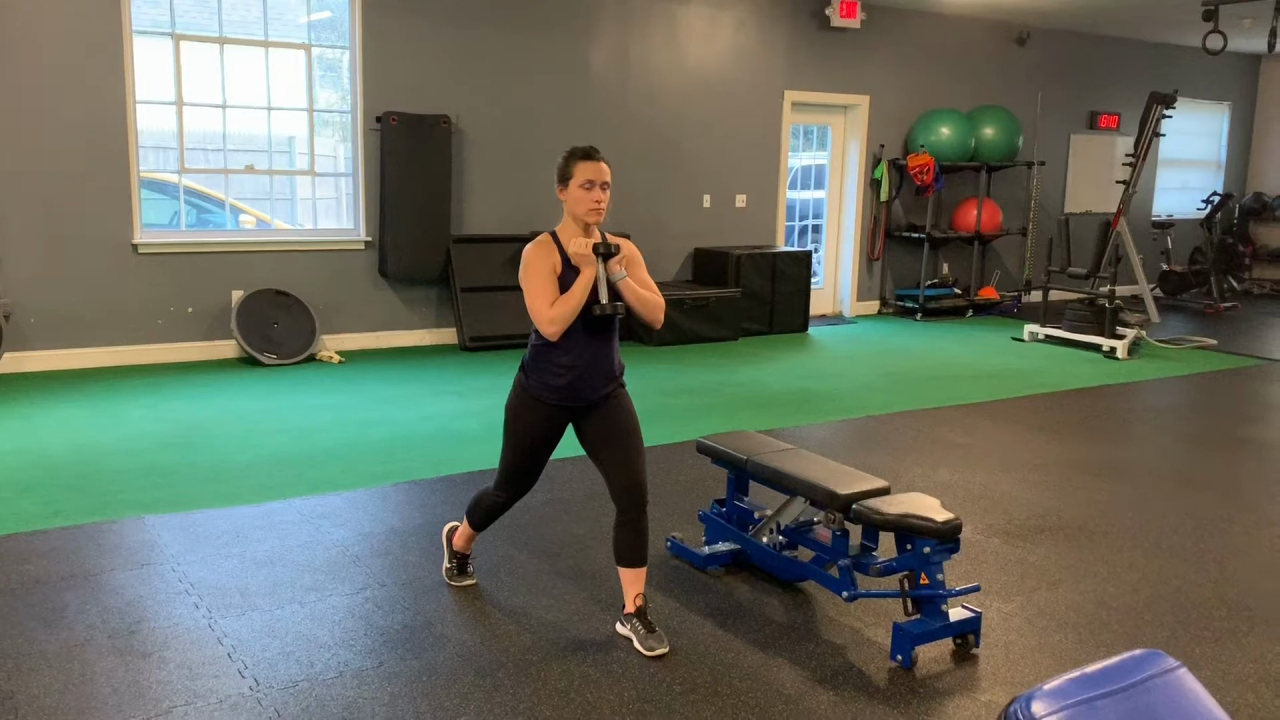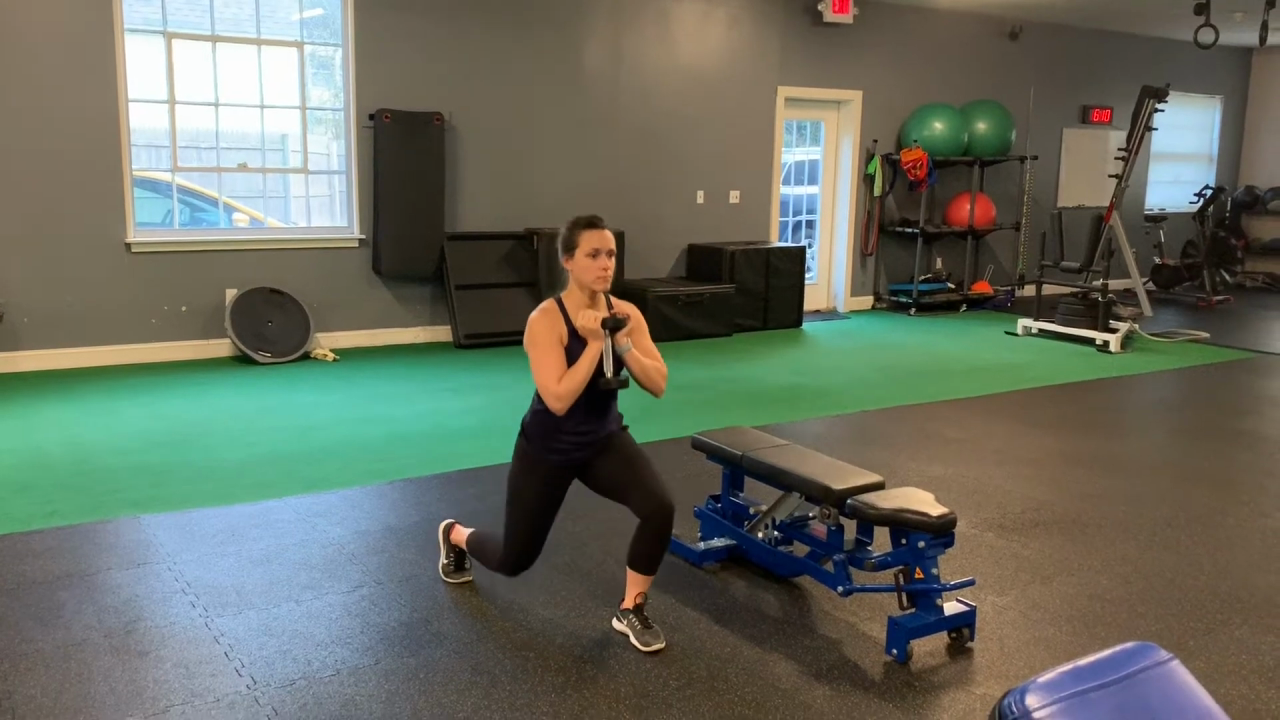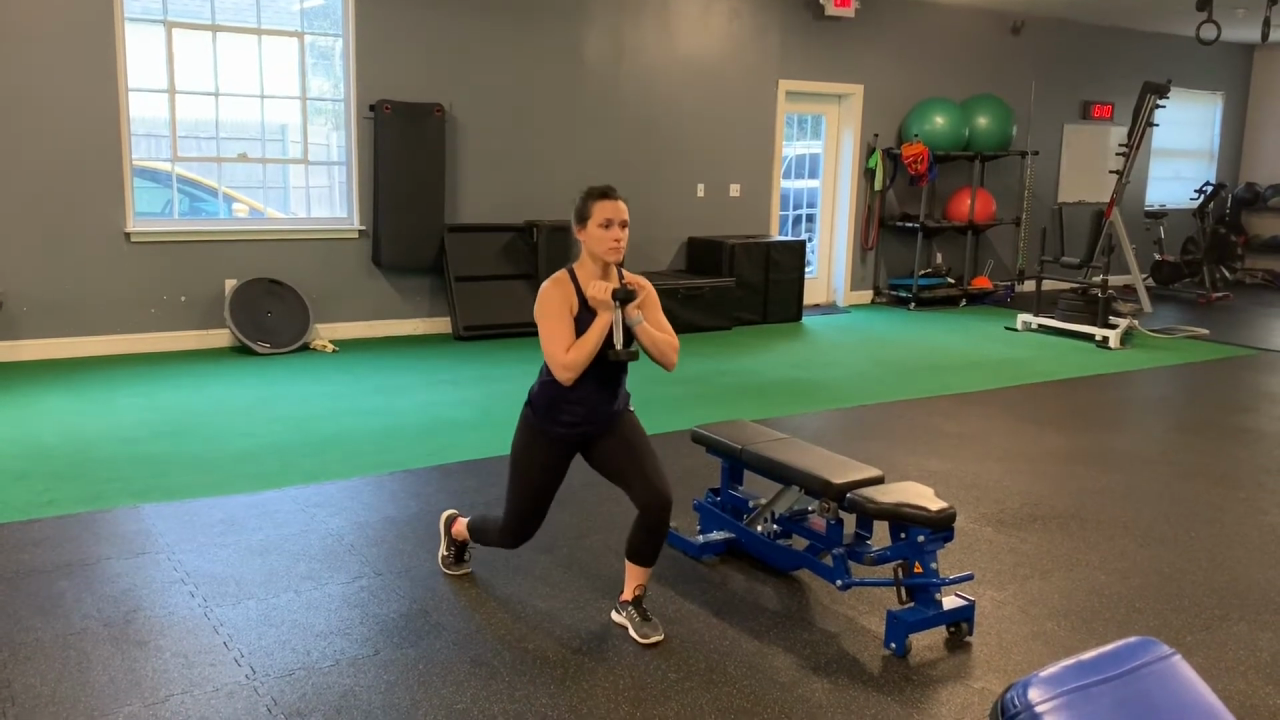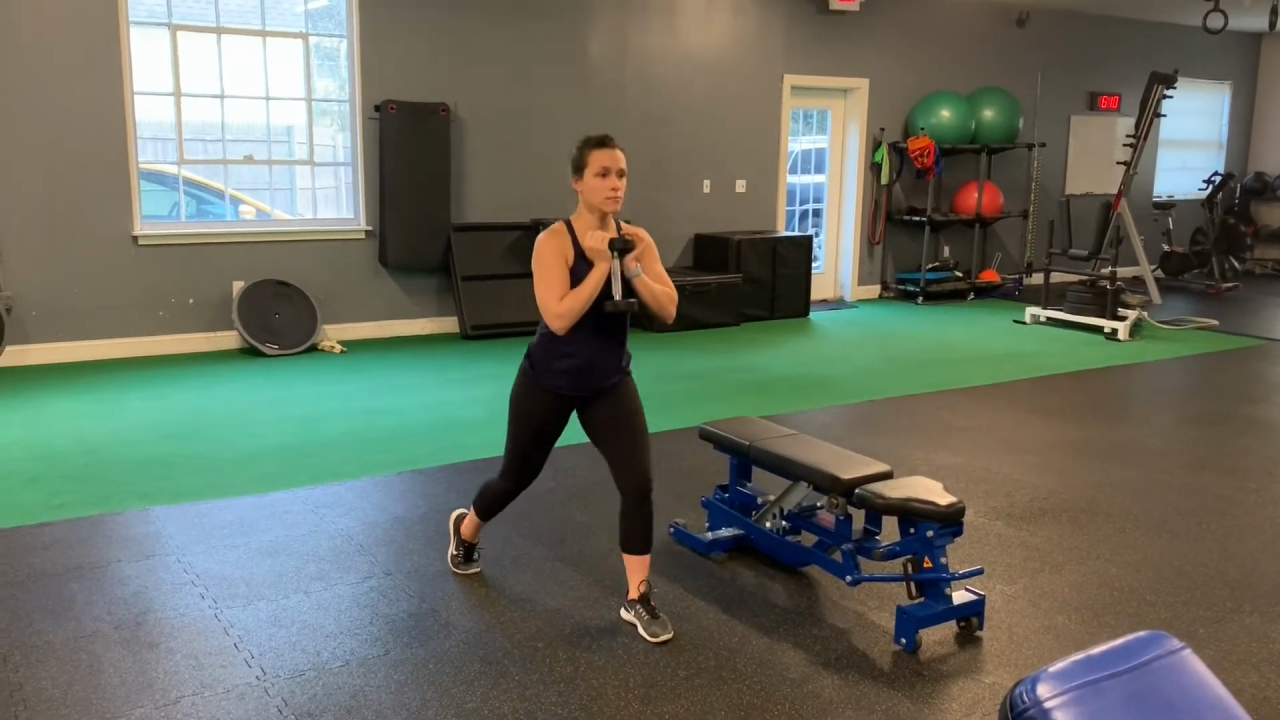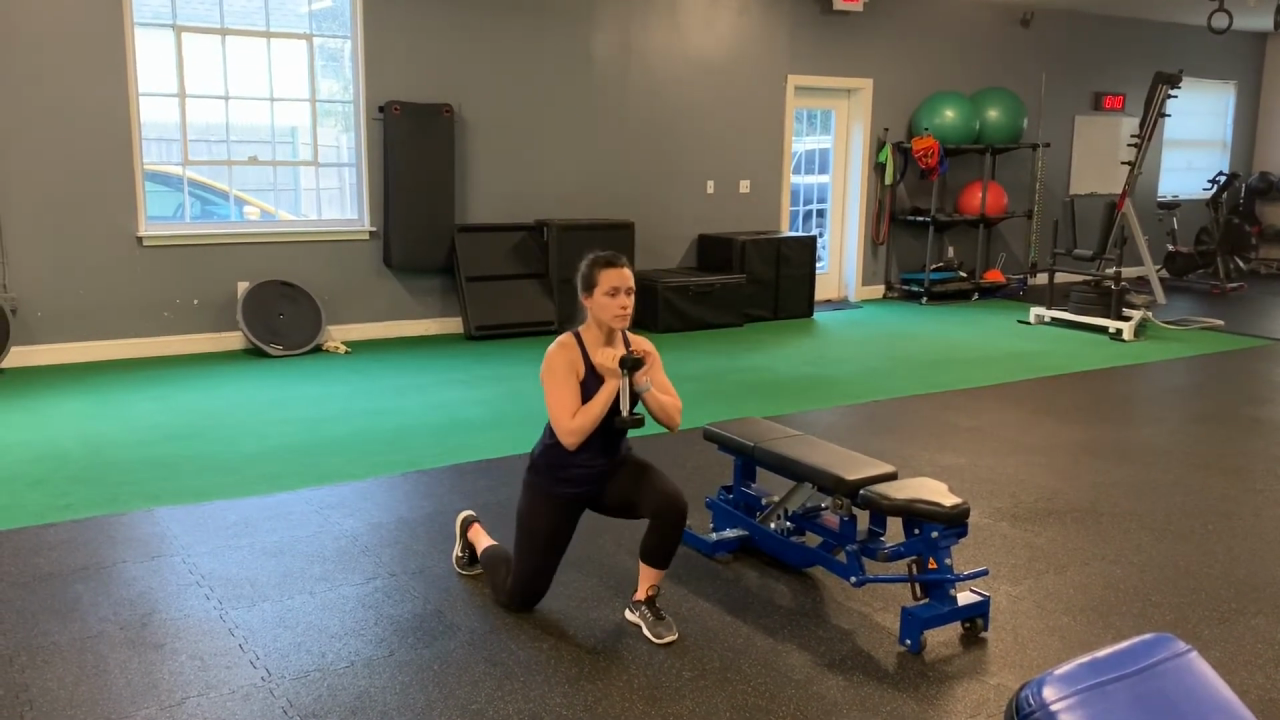
dt=1s
person 1, frame 1
left shoulder: (623, 249)
right shoulder: (540, 251)
left elbow: (655, 316)
right elbow: (551, 324)
left wrist: (616, 273)
right wrist: (587, 271)
left hip: (604, 393)
right hip: (543, 394)
left knee: (633, 493)
right knee: (511, 487)
left ankle: (634, 612)
right ankle: (458, 540)
person 1, frame 2
left shoulder: (627, 314)
right shoulder: (546, 319)
left elbow: (659, 383)
right elbow: (558, 399)
left wrist: (622, 345)
right wrist: (594, 343)
left hip: (604, 441)
right hip: (547, 449)
left knee: (659, 508)
right knee: (516, 558)
left ankle: (631, 609)
right ankle: (455, 536)
person 1, frame 3
left shoulder: (638, 287)
right shoulder: (557, 289)
left elbow: (670, 358)
right elbow: (566, 370)
left wrist: (632, 317)
right wrist: (604, 314)
left hip: (610, 418)
right hip: (551, 423)
left knee: (658, 500)
right knee: (515, 530)
left ankle: (630, 601)
right ankle: (457, 528)
person 1, frame 4
left shoulder: (637, 239)
right shoulder: (555, 240)
left elbow: (669, 311)
right elbow: (558, 318)
left wrist: (631, 267)
right wrist: (601, 264)
left hip: (610, 381)
right hip: (549, 380)
left knee: (638, 483)
right knee: (515, 477)
left ankle: (638, 598)
right ankle: (464, 530)
person 1, frame 5
left shoulder: (641, 348)
right shoulder: (563, 353)
left elbow: (674, 419)
right elbow: (570, 434)
left wrist: (641, 383)
right wrist: (612, 381)
left hip: (613, 469)
right hip: (556, 480)
left knee: (672, 506)
right knee: (521, 597)
left ankle: (643, 602)
right ankle: (472, 531)
